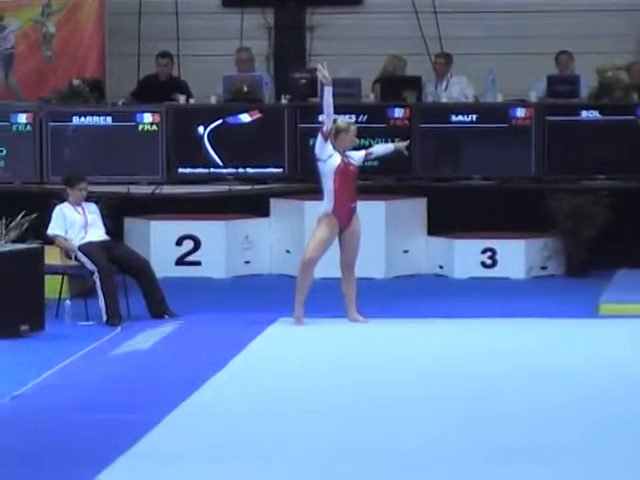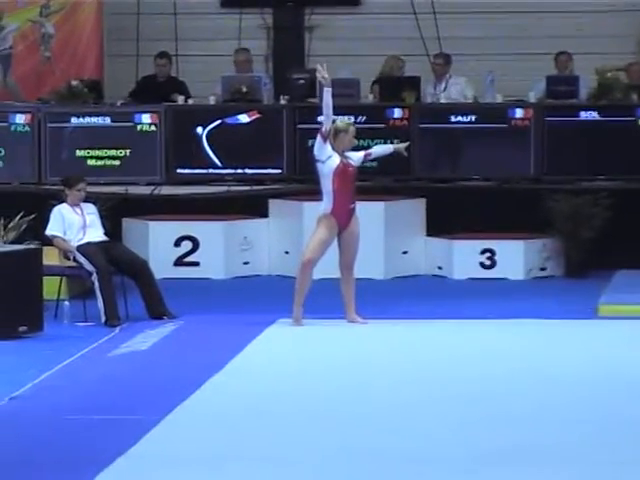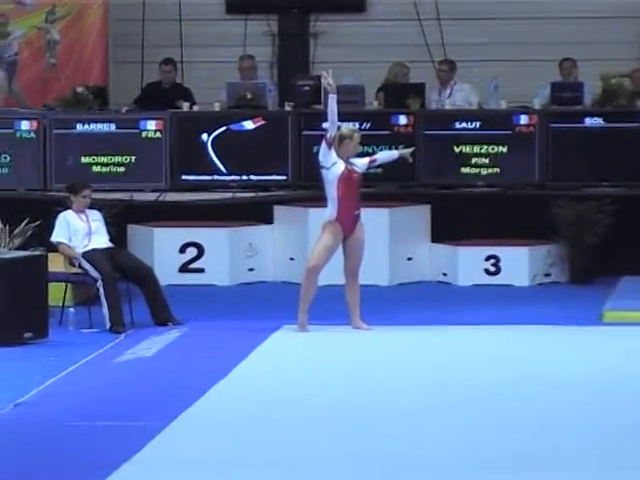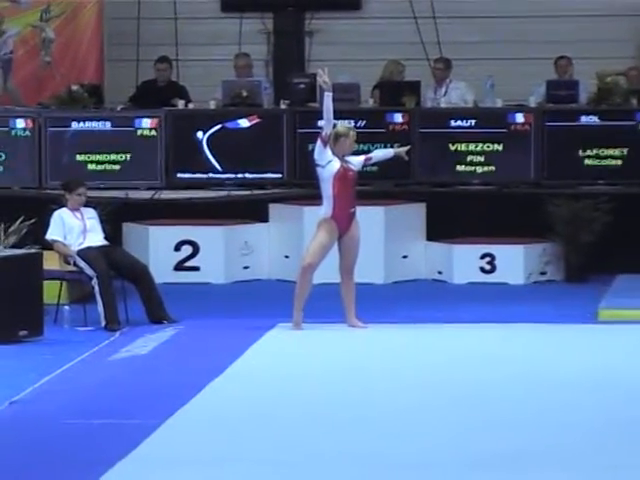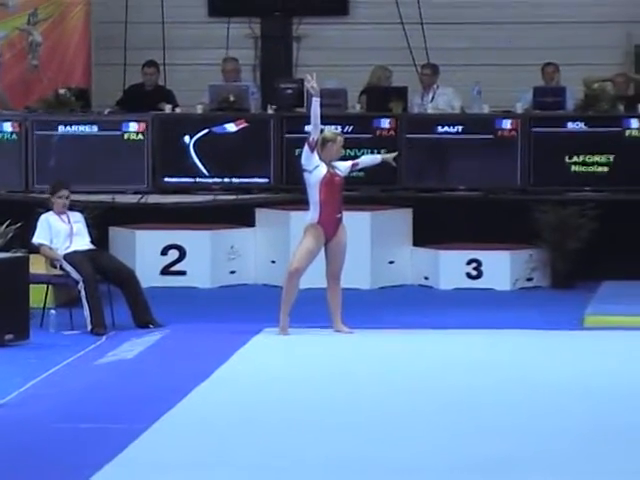
dt=0.2s
person 1, frame 1
left shoulder: (353, 157)
right shoulder: (325, 151)
left elbow: (375, 150)
right elbow: (328, 118)
left wrist: (396, 146)
right wrist: (328, 86)
left hip: (351, 217)
right hip: (331, 217)
left knee: (349, 266)
right knee: (308, 259)
left ankle: (352, 312)
right ankle: (298, 310)
person 1, frame 2
left shoulder: (352, 157)
right shoulder: (324, 152)
left elbow: (373, 151)
right elbow: (327, 119)
left wrist: (395, 147)
right wrist: (327, 86)
left hip: (350, 217)
right hip: (330, 217)
left knee: (347, 267)
right knee: (308, 260)
left ankle: (351, 313)
right ankle: (297, 311)
person 1, frame 3
left shoulder: (357, 164)
right shoulder: (328, 158)
left elbow: (378, 157)
right elbow: (332, 126)
left wrist: (400, 153)
right wrist: (332, 94)
left hip: (355, 224)
right hip: (335, 224)
left knee: (352, 273)
right knee: (313, 267)
left ankle: (356, 320)
right ankle: (302, 318)
person 1, frame 4
left shoulder: (352, 162)
right shoulder: (323, 156)
left elbow: (374, 155)
right elbow: (327, 124)
left wrist: (396, 151)
right wrist: (327, 91)
left hip: (350, 222)
right hip: (330, 222)
left knee: (348, 271)
right knee: (308, 265)
left ankle: (351, 317)
right ankle: (297, 316)
person 1, frame 5
left shoulder: (339, 167)
right shoulder: (311, 162)
left elbow: (361, 161)
right elbow: (315, 129)
left wrist: (383, 157)
right wrist: (316, 97)
left hip: (337, 228)
right hip: (317, 227)
left knee: (334, 277)
right knee: (294, 270)
left ankle: (337, 323)
right ankle: (283, 321)
person 2, frame 1
left shoulder: (92, 207)
right shoulder: (61, 210)
right elbow: (58, 239)
right wrist: (75, 250)
left hip: (106, 242)
right hip: (85, 246)
left knee: (141, 264)
right knee: (104, 267)
left ankle: (159, 309)
right ankle: (112, 315)
person 2, frame 2
left shoulder: (91, 207)
right shoulder: (59, 210)
right elbow: (56, 240)
right wrist: (74, 251)
left hip: (104, 242)
right hip: (83, 246)
left knee: (140, 264)
right knee: (102, 268)
left ankle: (158, 310)
right ankle: (110, 316)
person 2, frame 3
left shoulder: (96, 214)
right shoulder: (64, 217)
right elbow: (62, 247)
right wrist: (79, 257)
left hip: (109, 249)
right hip: (88, 253)
left knee: (145, 271)
right knee: (107, 275)
left ankle: (163, 316)
right ankle: (115, 322)
person 2, frame 4
left shoulder: (91, 212)
right shoulder: (59, 215)
right elbow: (57, 245)
right wrist: (74, 255)
left hip: (104, 247)
right hip: (83, 251)
left knee: (140, 269)
right knee: (102, 273)
left ankle: (158, 314)
right ankle: (110, 321)
person 2, frame 5
left shoulder: (78, 216)
right shoulder: (46, 219)
right elbow: (43, 249)
right wrist: (61, 259)
left hip: (91, 251)
right hip: (70, 255)
left knee: (127, 273)
right knee: (88, 277)
left ankle: (144, 318)
right ankle: (96, 324)
